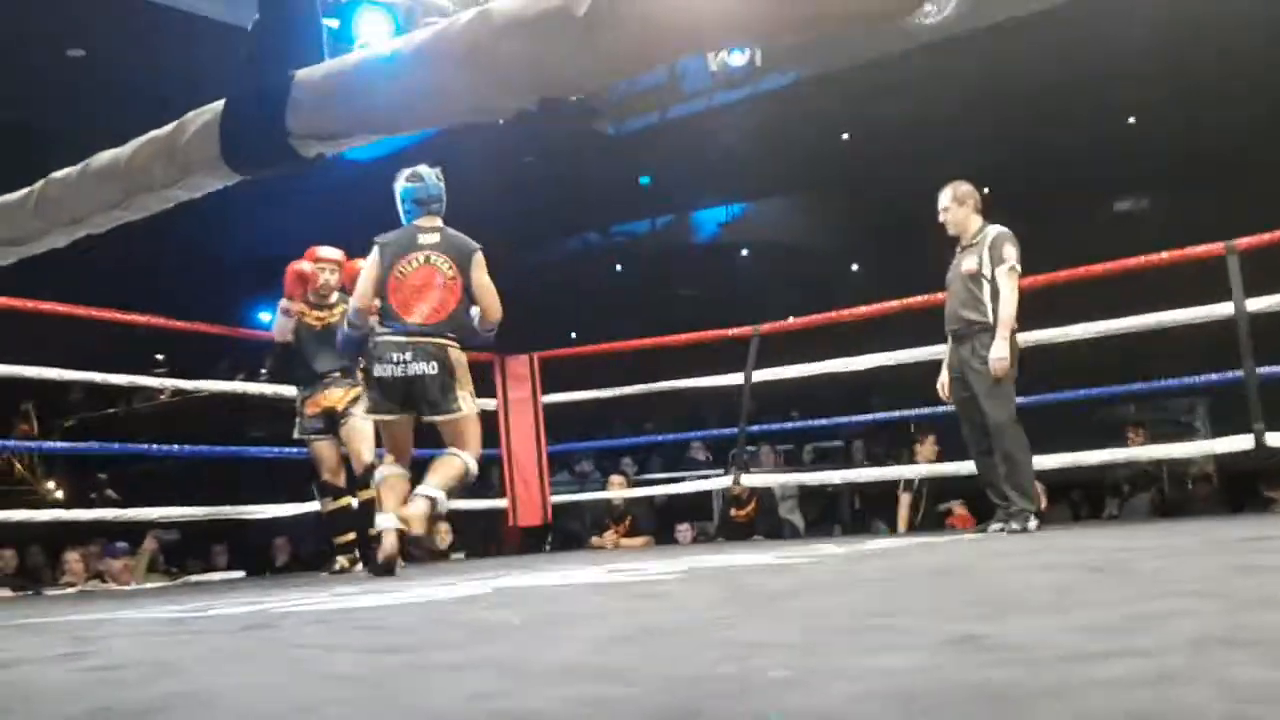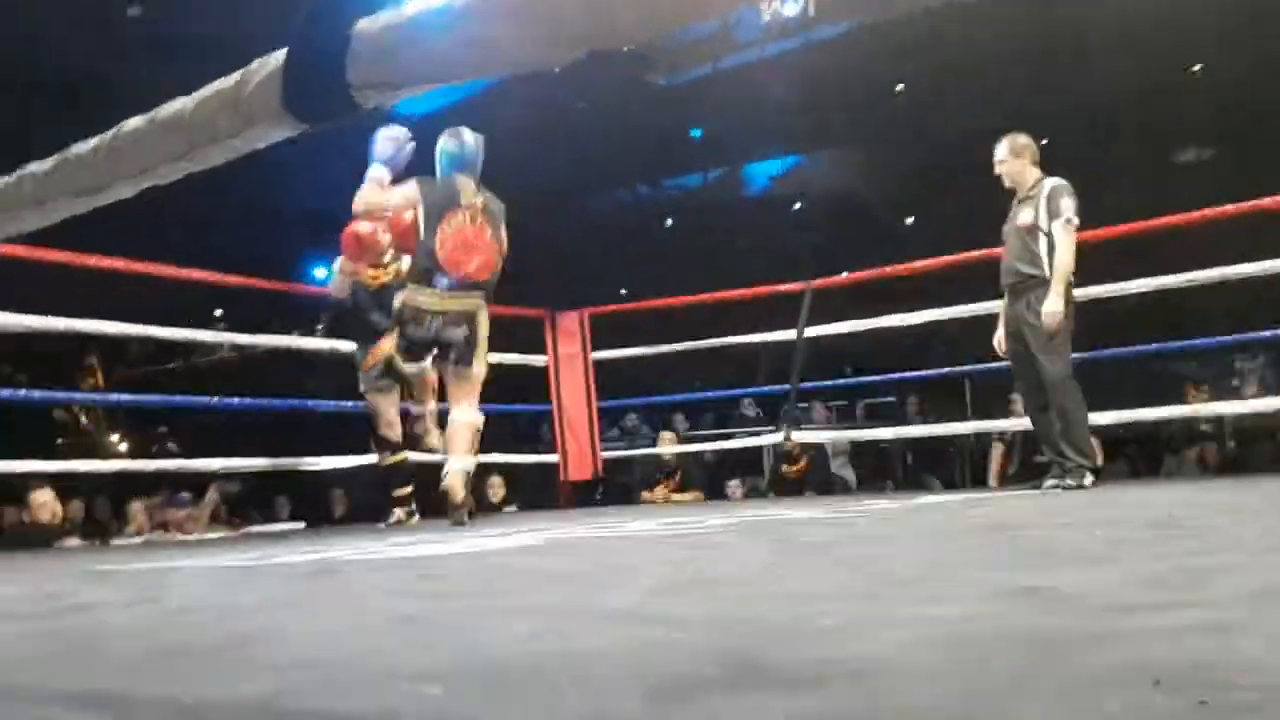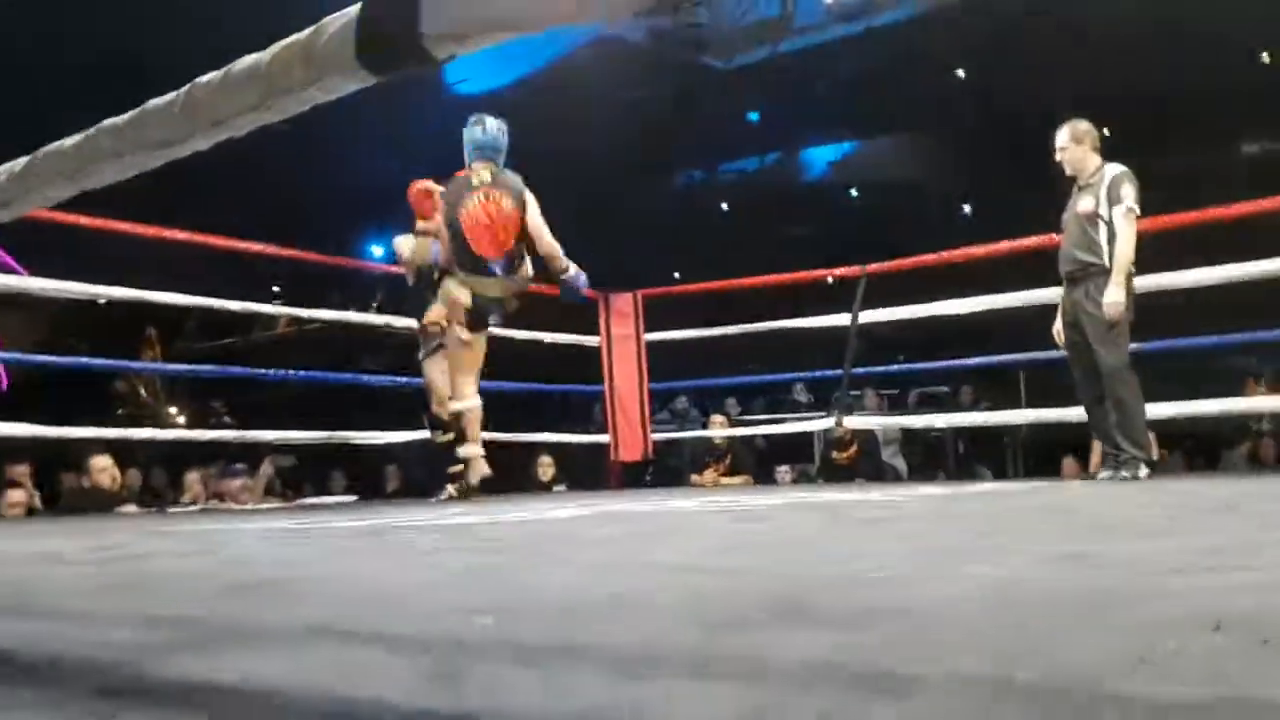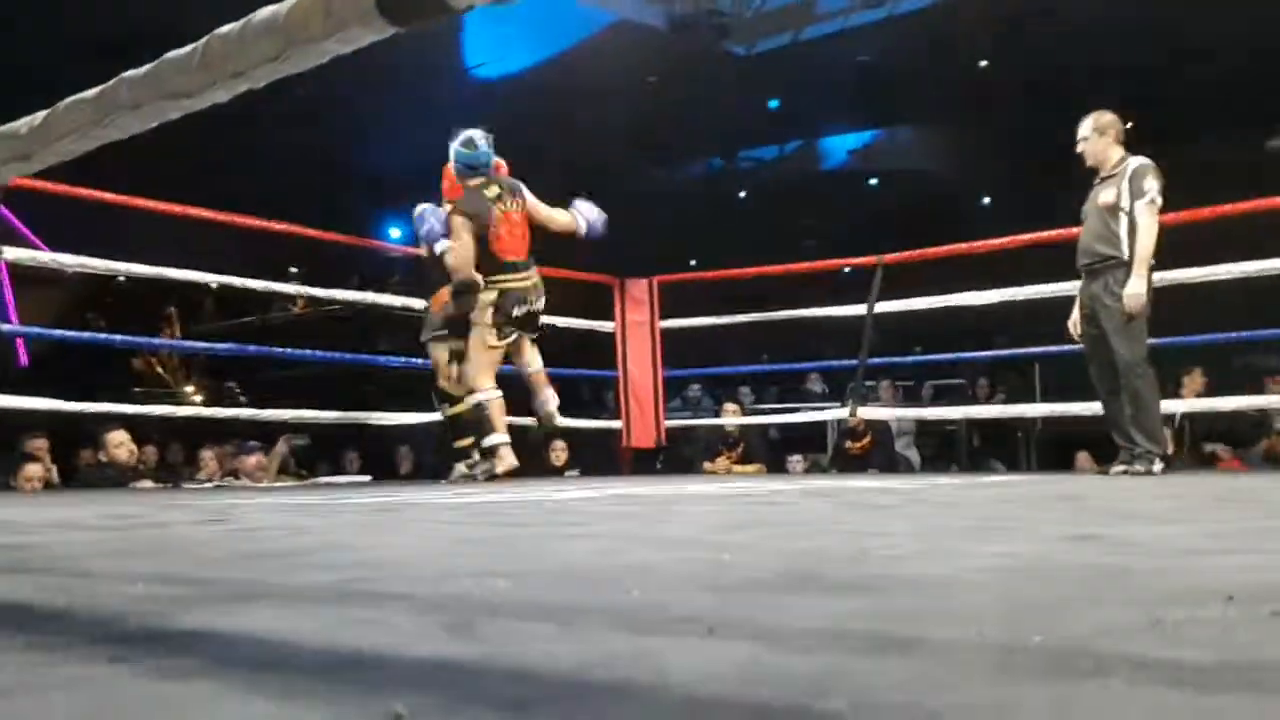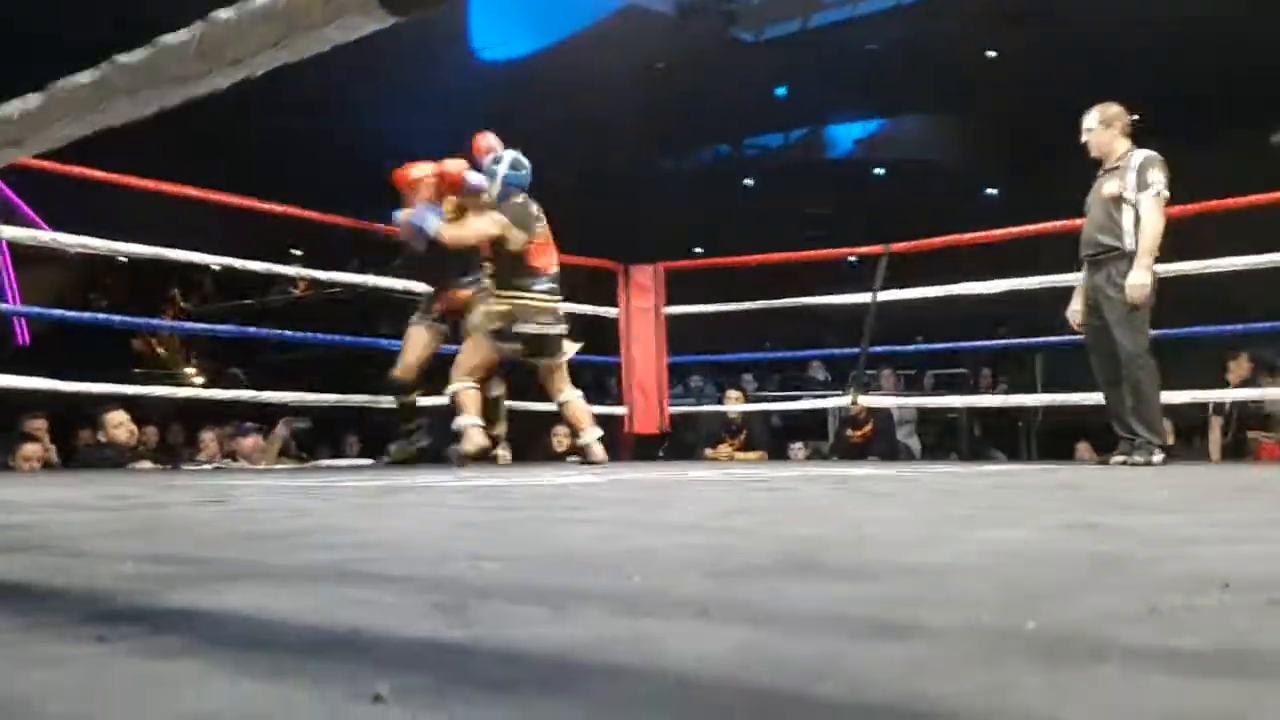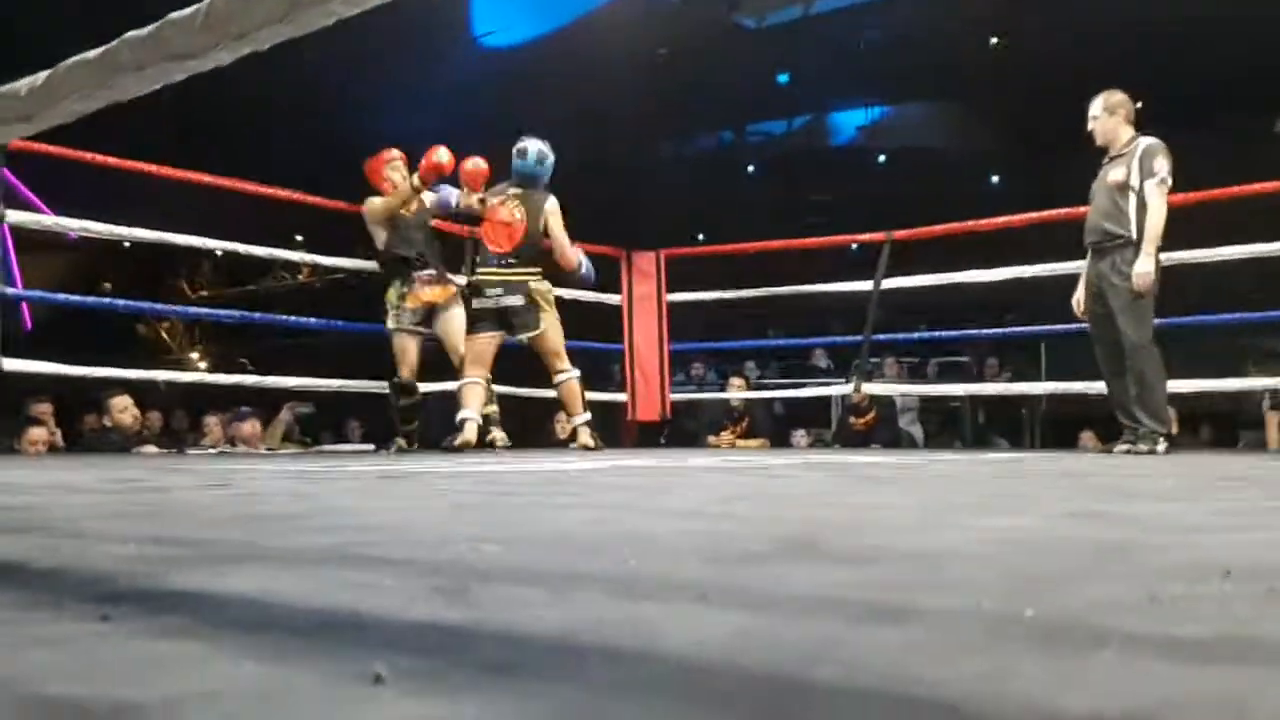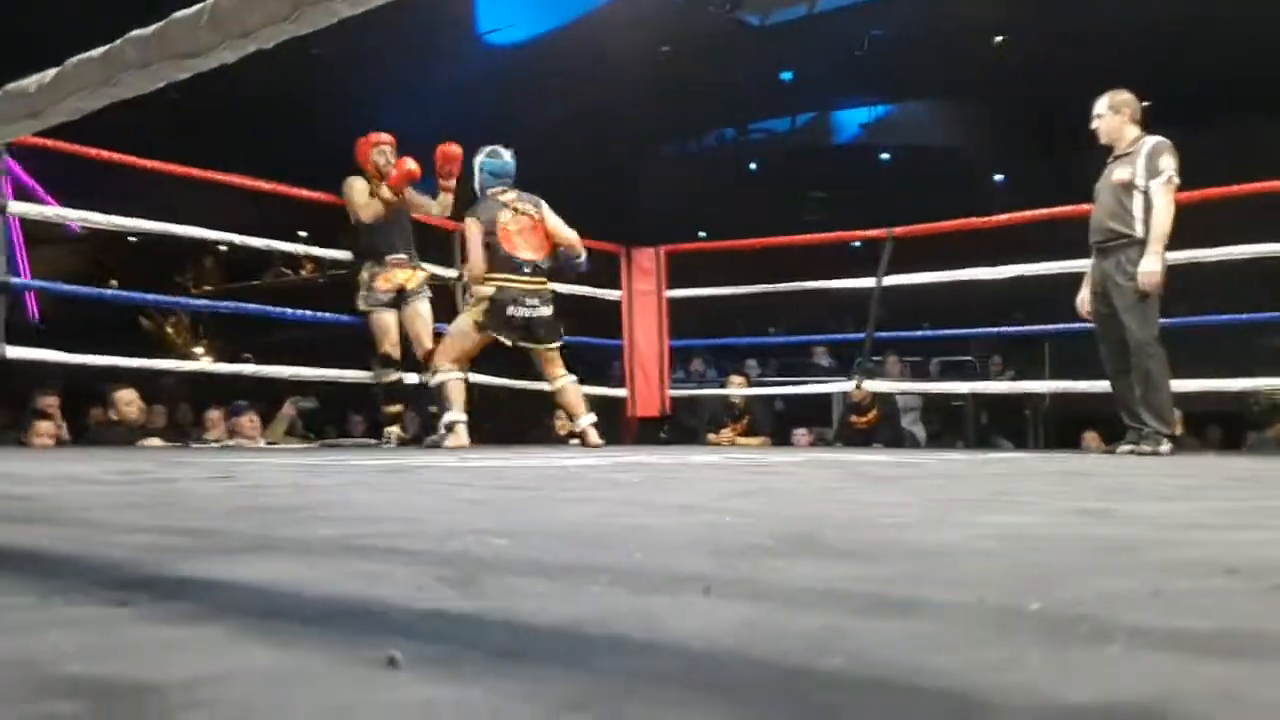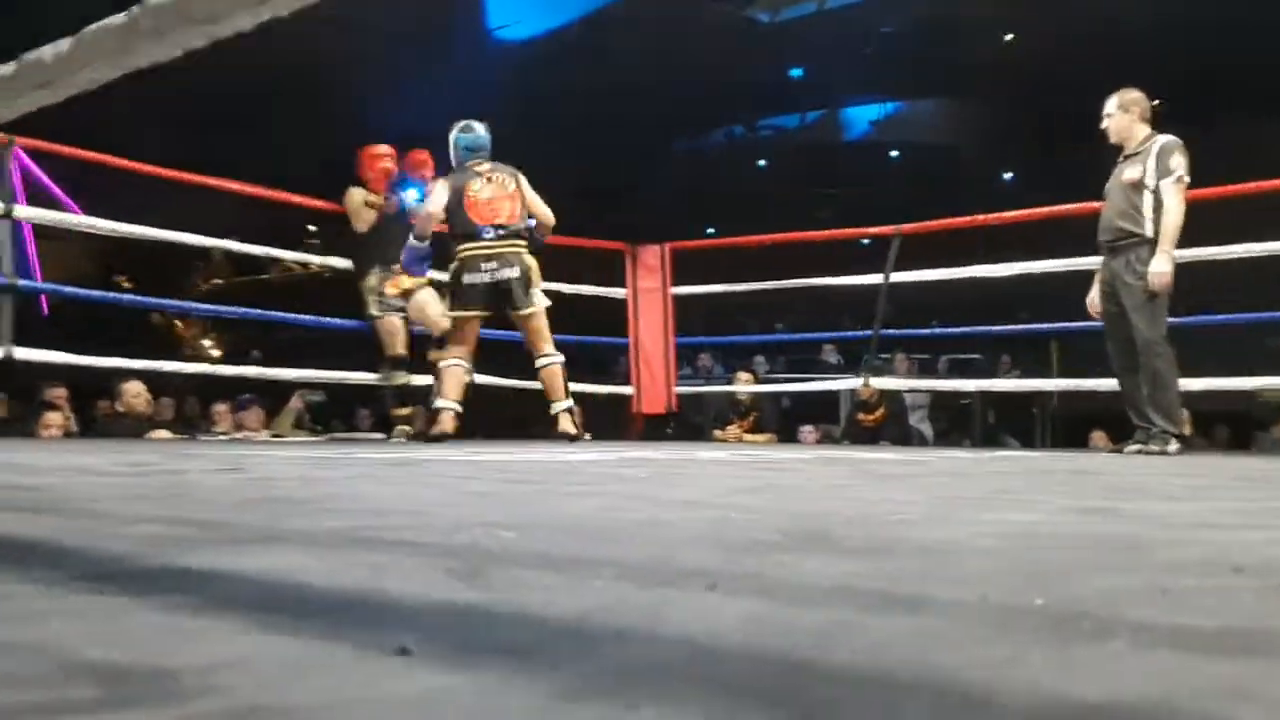
dt=0.2s
person 1, frame 1
left shoulder: (997, 238)
right shoulder: (960, 253)
left elbow: (1008, 290)
left wrist: (1002, 341)
right wrist: (947, 364)
left hip: (987, 344)
right hip: (962, 349)
left knee: (1002, 423)
right knee: (976, 433)
left ankle: (1024, 509)
right ankle: (1003, 508)
person 1, frame 2
left shoulder: (1054, 191)
right shoulder: (1018, 204)
left elbow: (1065, 243)
left wrist: (1055, 295)
right wrist: (1003, 320)
left hip: (1043, 299)
right hip: (1018, 303)
left knee: (1057, 378)
right knee: (1032, 387)
left ankle: (1079, 466)
right ankle: (1059, 465)
person 1, frame 3
left shoulder: (1116, 177)
right shoulder: (1078, 192)
left elbow: (1126, 232)
left wrist: (1117, 285)
right wrist: (1062, 308)
left hip: (1102, 287)
right hip: (1075, 292)
left knee: (1114, 369)
right knee: (1087, 379)
left ankle: (1135, 458)
right ankle: (1113, 457)
person 1, frame 4
left shoulder: (1138, 169)
right shoulder: (1099, 184)
left elbow: (1147, 222)
left wrist: (1139, 277)
right wrist: (1079, 301)
left hip: (1121, 280)
right hip: (1093, 285)
left knee: (1131, 363)
right knee: (1103, 371)
left ankle: (1149, 452)
right ankle: (1127, 450)
person 1, frame 5
left shoulder: (1144, 162)
right shoulder: (1103, 176)
left elbow: (1153, 215)
left wrist: (1141, 268)
right wrist: (1079, 291)
left hip: (1123, 271)
right hip: (1096, 275)
left knee: (1133, 354)
right knee: (1105, 361)
left ankle: (1150, 443)
right ankle: (1127, 441)
person 1, frame 6
left shoulder: (1148, 150)
right shoulder: (1107, 165)
left elbow: (1157, 203)
left wrist: (1146, 256)
right wrist: (1084, 279)
left hip: (1128, 259)
right hip: (1100, 264)
left knee: (1138, 343)
right knee: (1108, 351)
left ankle: (1154, 432)
right ankle: (1131, 430)
person 1, frame 7
left shoulder: (1154, 148)
right shoulder: (1112, 165)
left elbow: (1163, 202)
left wrist: (1153, 254)
right wrist: (1088, 279)
left hip: (1133, 258)
right hip: (1104, 263)
left knee: (1143, 342)
right knee: (1113, 350)
left ankle: (1158, 432)
right ankle: (1135, 430)
person 1, frame 8
left shoulder: (1165, 147)
right shoulder: (1122, 164)
left elbow: (1174, 202)
left wrist: (1163, 254)
right wrist: (1099, 279)
left hip: (1142, 257)
right hip: (1114, 263)
left knee: (1151, 341)
right knee: (1121, 350)
left ankle: (1166, 431)
right ankle: (1144, 429)
person 2, frame 1
left shoulder: (386, 245)
right shoulder: (468, 249)
left elbow: (359, 305)
right elbow: (492, 315)
left wrist: (355, 334)
right wrist: (480, 329)
left hip: (388, 356)
right hip: (438, 358)
left knee: (396, 455)
right knee: (464, 449)
left ankle: (389, 534)
right ankle: (419, 507)
person 2, frame 2
left shoulder: (424, 193)
right shoulder: (494, 209)
left elbow: (363, 206)
right elbow: (494, 265)
left hip: (422, 308)
right hip: (466, 312)
left knee: (410, 362)
right knee: (464, 404)
right ankle: (457, 478)
person 2, frame 3
left shoulder: (450, 194)
right shoulder: (518, 187)
left elbow: (440, 250)
right elbow: (542, 238)
left wrist: (434, 251)
right wrist: (570, 272)
left hip: (468, 293)
right hip: (510, 283)
left knee: (464, 381)
left ankle: (475, 461)
person 2, frame 4
left shoulder: (462, 211)
right shoulder: (514, 187)
left elbow: (464, 267)
right elbow: (556, 222)
right wrist: (581, 221)
left hip: (499, 295)
right hip: (529, 286)
left knee: (478, 375)
right knee: (521, 346)
left ankle: (502, 452)
right ankle: (545, 399)
person 2, frame 5
left shoulder: (502, 217)
right shoulder: (530, 208)
left elbow: (454, 236)
left wrist: (427, 220)
left hip: (514, 311)
right hip: (547, 312)
left knee: (463, 373)
right knee: (561, 385)
left ankle: (472, 433)
right ankle: (593, 445)
person 2, frame 6
left shoulder: (491, 196)
right shoulder: (547, 202)
right elbow: (566, 258)
right wrist: (583, 265)
left hip: (485, 289)
right hip: (522, 289)
left knee: (474, 370)
right knee: (559, 363)
left ankle: (468, 426)
right ankle: (583, 431)
person 2, frame 7
left shoulder: (476, 214)
right shoulder: (536, 204)
left elbow: (476, 269)
right elbow: (570, 239)
left wrist: (469, 284)
right wrist: (578, 258)
left hip: (498, 296)
right hip: (537, 296)
left knee: (446, 360)
right knee: (555, 369)
left ankle: (456, 429)
right ankle: (589, 430)
person 2, frame 8
left shoulder: (449, 182)
right shoulder: (512, 175)
left elbow: (432, 212)
right elbow: (546, 220)
left wrist: (417, 238)
right wrist: (532, 231)
left hip: (473, 264)
right hip: (515, 262)
left knee: (459, 348)
right knee: (542, 344)
left ankle: (446, 416)
right ankle: (565, 418)
person 3, frame 1
left shoulder: (348, 304)
right shoulder: (293, 305)
right elbow: (279, 338)
right wrist: (292, 300)
left hip: (348, 392)
right hip: (312, 400)
left knee: (364, 462)
right knee: (329, 476)
right ankle: (346, 553)
person 3, frame 2
left shoulder: (406, 262)
right shoulder: (350, 263)
right elbow: (337, 293)
right wrist: (349, 264)
right hip: (374, 352)
right knee: (387, 430)
left ankle: (427, 425)
right ankle: (403, 505)
person 3, frame 3
right shoulder: (405, 241)
right elbow: (414, 258)
right wrist: (424, 222)
right hip: (431, 328)
right knee: (439, 402)
right ankle: (454, 478)
person 3, frame 4
right shoulder: (428, 214)
right elbow: (431, 236)
left hip: (472, 295)
right hip: (441, 303)
right knee: (445, 382)
right ankle: (465, 457)
person 3, frame 5
left shoulder: (460, 201)
right shoulder: (407, 219)
right elbow: (416, 229)
left hip: (474, 291)
right hip: (440, 299)
right knee: (403, 373)
right ankle: (412, 434)
person 3, frame 6
left shoulder: (427, 199)
right shoulder: (373, 206)
left elbow: (461, 202)
right elbow: (393, 205)
right wrist: (421, 179)
left hip: (442, 289)
right hip: (406, 296)
left knee: (465, 356)
right knee: (406, 373)
left ankle: (493, 427)
right ankle: (407, 436)
person 3, frame 7
left shoulder: (403, 191)
right shoulder: (356, 184)
left elbow: (440, 210)
right elbow: (367, 214)
left wrist: (447, 180)
right wrist: (392, 188)
left hip: (411, 273)
right hip: (377, 276)
left knee: (427, 348)
right knee: (388, 351)
right ankle: (392, 426)
person 3, frame 8
left shoulder: (403, 199)
right shoulder: (357, 194)
right elbow: (361, 225)
left wrist: (428, 183)
right wrist: (377, 192)
left hip: (412, 278)
right hip: (381, 280)
left knee: (443, 327)
right knee: (398, 352)
right ankle: (401, 424)
